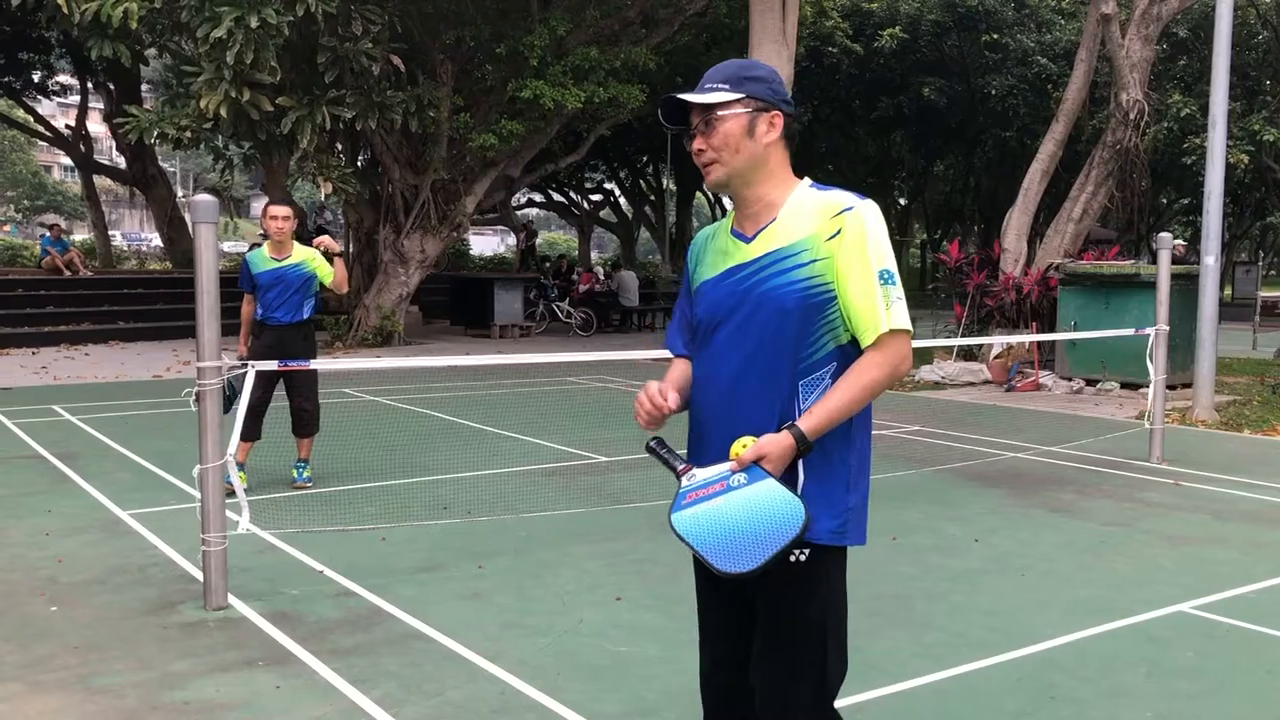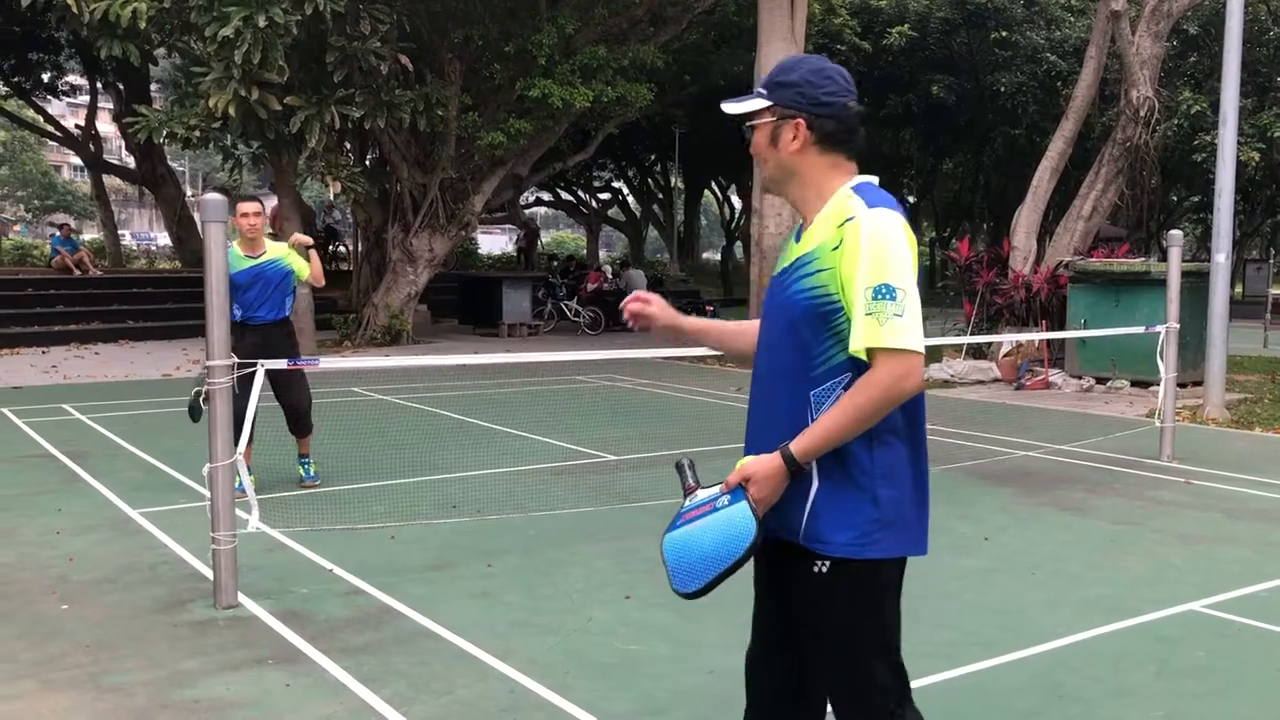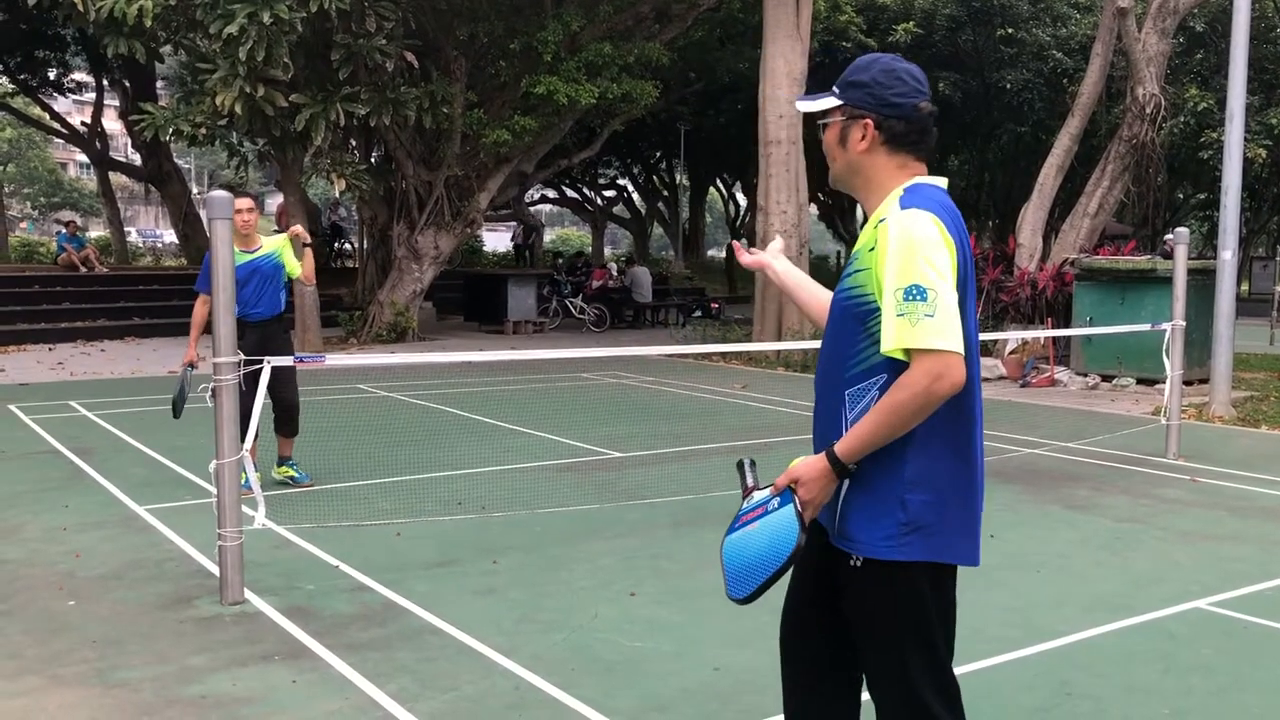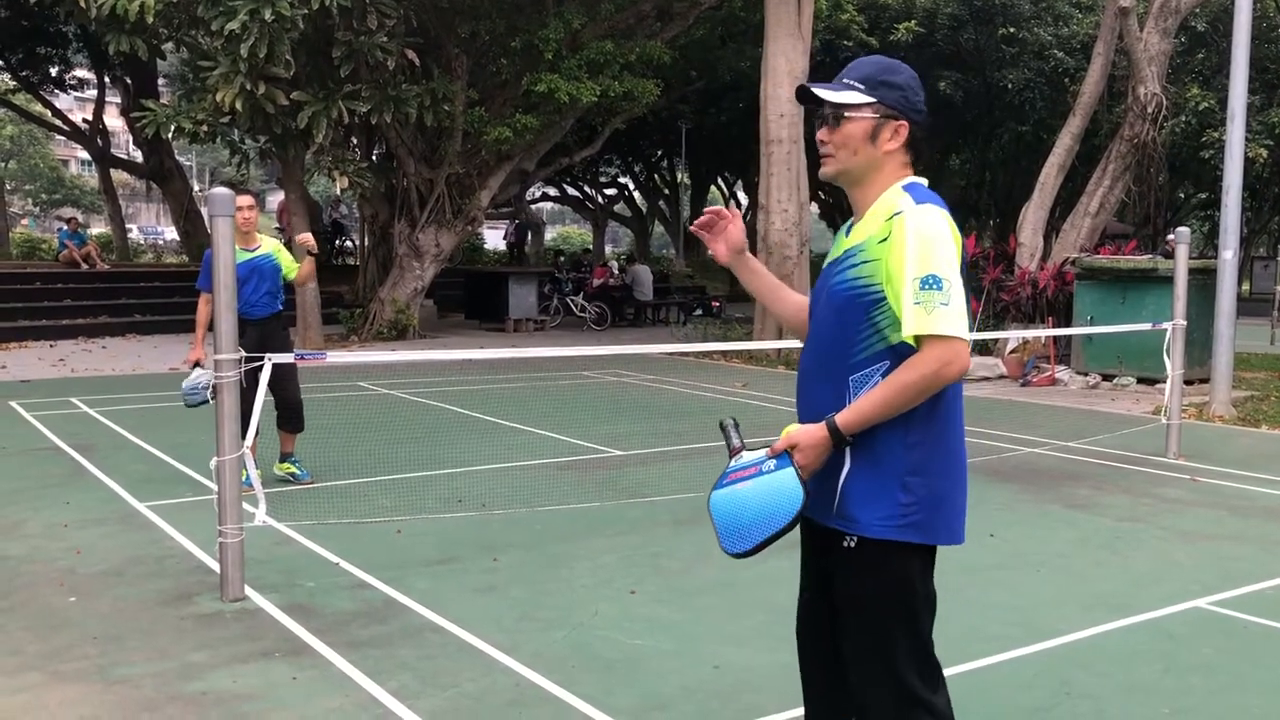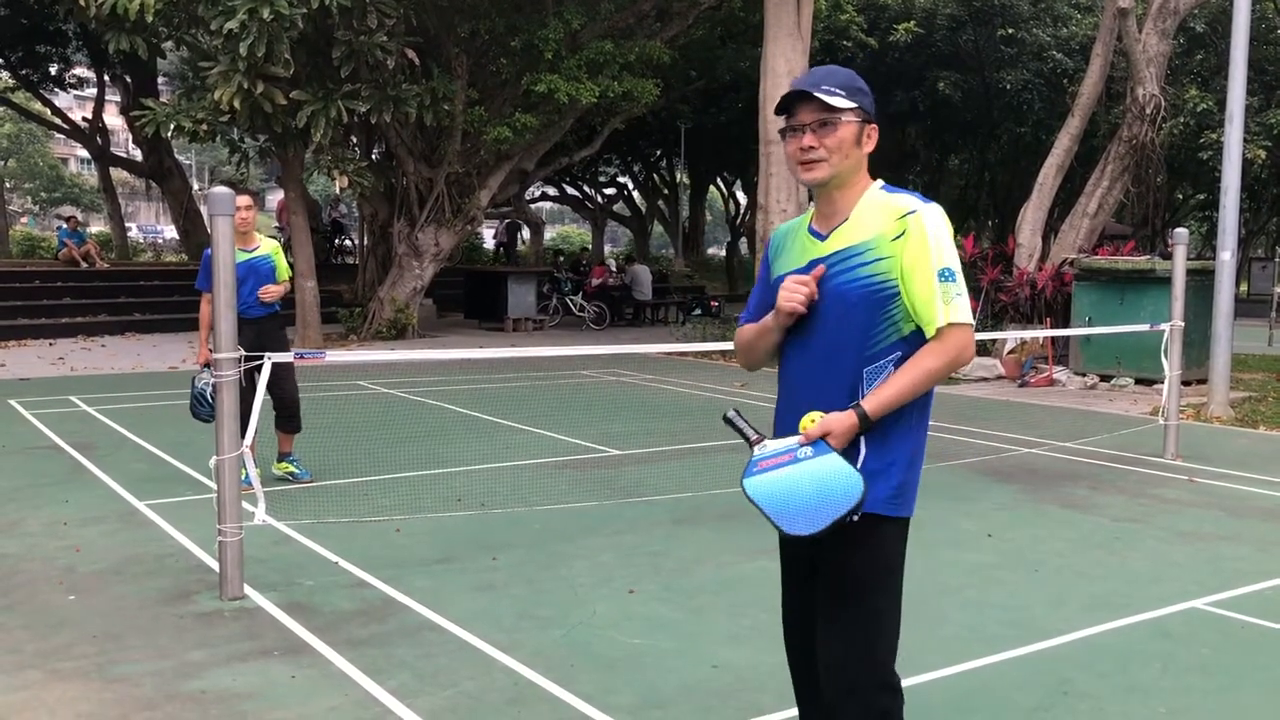
dt=0.4s
person 1, frame 1
left shoulder: (844, 220)
right shoulder: (706, 245)
left elbow: (891, 351)
left wrist: (794, 436)
right wrist: (664, 392)
left hip: (803, 510)
person 1, frame 2
left shoulder: (870, 226)
right shoulder: (804, 233)
left elbow: (900, 370)
left wrist: (788, 459)
right wrist: (680, 324)
left hip: (849, 518)
right hip: (789, 512)
person 1, frame 3
left shoulder: (912, 223)
right shoulder: (895, 221)
left elbow: (940, 371)
left wrist: (833, 460)
right wrist: (775, 268)
left hip: (900, 518)
right hip: (854, 508)
right knee: (810, 649)
person 1, frame 4
left shoulder: (916, 220)
right shoulder: (861, 227)
left elbow: (947, 356)
right elbow: (820, 325)
left wrist: (833, 429)
right wrist: (741, 263)
left hip: (886, 501)
right hip: (837, 495)
right knee: (825, 662)
person 1, frame 5
left shoulder: (912, 220)
right shoulder: (786, 238)
left elbow: (956, 342)
right elbow: (748, 353)
left wrist: (857, 415)
right wrist: (778, 317)
left hip: (869, 482)
left knee: (856, 662)
right knee: (809, 650)
person 2, frame 1
left shoulder: (310, 256)
right shoulder: (253, 259)
left elbow: (341, 288)
right elbow: (249, 302)
left wrist: (337, 253)
right wrist: (243, 341)
left hip: (299, 337)
right hip: (264, 337)
left knee: (305, 405)
right knee: (253, 404)
left ankle: (302, 465)
right ankle: (239, 469)
person 2, frame 2
left shoulder: (284, 252)
right shoulder: (226, 259)
left elbow: (318, 281)
left wrist: (310, 247)
left hip: (280, 335)
right hip: (245, 338)
left knee: (298, 402)
right knee: (241, 408)
left ankle: (305, 460)
right ankle: (243, 472)
person 2, frame 3
left shoulder: (278, 245)
left elbow: (308, 279)
right elbow: (204, 302)
left wrist: (306, 243)
right wrist: (192, 346)
left hip: (276, 332)
right hip: (242, 336)
left knee: (288, 401)
right knee: (244, 406)
left ankle: (285, 464)
right ankle: (249, 470)
person 2, frame 4
left shoulder: (274, 247)
right shoulder: (216, 254)
left elbow: (301, 280)
right elbow: (206, 301)
left wrist: (311, 253)
right wrist: (198, 345)
left hip: (274, 329)
right hip: (240, 333)
left knee: (290, 398)
right knee: (244, 403)
left ankle: (287, 461)
person 2, frame 5
left shoulder: (272, 247)
right shoulder: (214, 255)
left elbow: (285, 281)
right elbow: (207, 302)
left wrist: (280, 289)
right wrist: (203, 346)
left hip: (271, 328)
right hip: (237, 332)
left knee: (287, 397)
right knee: (242, 403)
left ankle: (285, 461)
right ankle: (248, 466)
